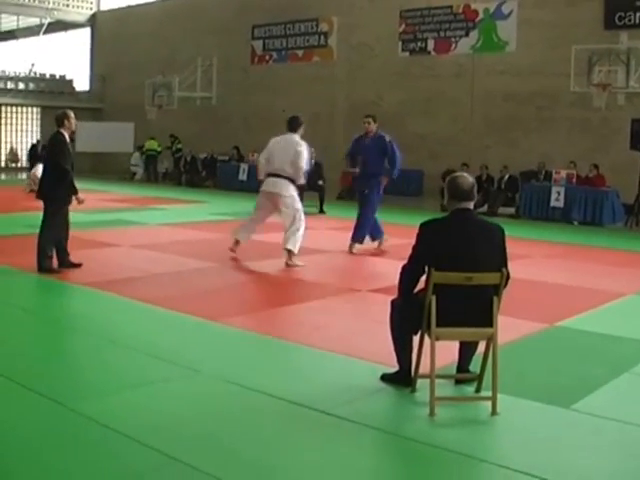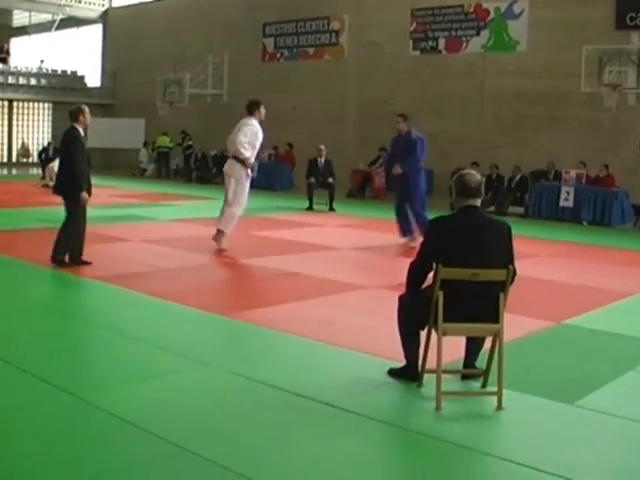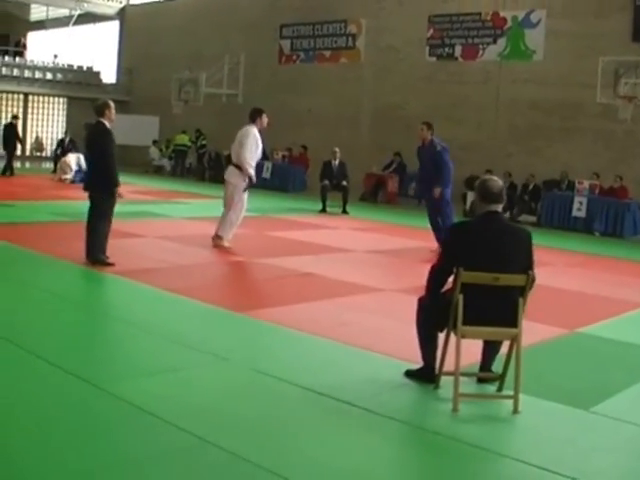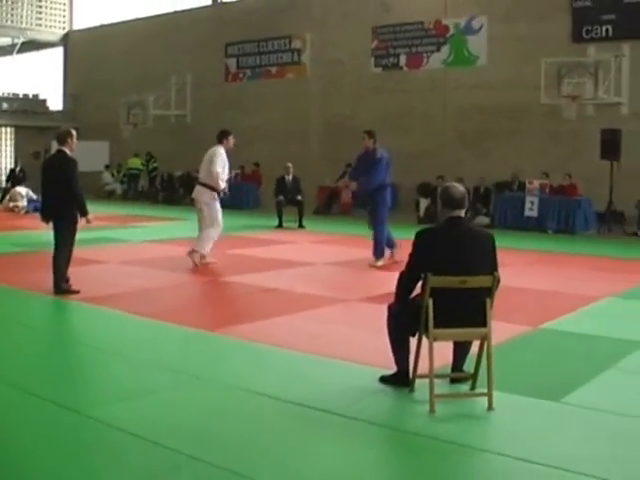
dt=0.5s
person 1, frame 1
left shoulder: (432, 229)
right shoulder: (495, 231)
left elbow: (412, 271)
left wrist: (403, 296)
left hip: (439, 314)
right hip: (480, 316)
left knee: (400, 306)
left ankle: (404, 372)
right ankle: (463, 369)
person 1, frame 2
left shoulder: (440, 226)
right shoulder: (501, 228)
left elbow: (420, 268)
left wrist: (411, 293)
left hip: (447, 310)
right hip: (486, 312)
left knee: (408, 302)
left ankle: (412, 367)
right ankle: (470, 365)
person 1, frame 3
left shoulder: (462, 230)
right shoulder: (522, 235)
left elbow: (441, 271)
left wrist: (431, 296)
left hip: (466, 313)
right hip: (505, 317)
left knee: (427, 305)
left ankle: (429, 369)
right ankle: (486, 369)
person 1, frame 4
left shoulder: (427, 237)
right shoulder: (485, 238)
left elbow: (410, 277)
left wrist: (399, 301)
left hip: (436, 316)
right hip: (474, 317)
left knee: (396, 311)
left ankle: (402, 372)
right ankle: (458, 370)
person 2, frame 1
left shoulder: (59, 139)
right shoulder: (59, 141)
right elbow: (64, 170)
left wrist: (70, 192)
right wrist: (75, 193)
left hip: (57, 191)
right hip: (55, 192)
left knee: (61, 226)
right knee: (50, 227)
left ankle: (64, 260)
right ankle: (44, 263)
person 2, frame 2
left shoulder: (73, 134)
right shoulder: (74, 136)
right elbow: (75, 165)
left wrist: (83, 188)
right wrist: (82, 190)
left hip: (74, 186)
right hip: (74, 188)
left knee: (77, 221)
right knee: (74, 222)
left ankle: (75, 256)
right ankle: (59, 255)
person 2, frame 3
left shoulder: (93, 130)
right shoulder: (105, 132)
right elbow: (108, 160)
right wrist: (115, 185)
left hip: (95, 181)
right hip: (104, 183)
left knee: (95, 217)
right knee: (103, 218)
left ankle: (92, 252)
right ankle: (96, 254)
person 2, frame 4
left shoulder: (48, 161)
right shoulder: (69, 162)
left elbow: (45, 188)
right elbow: (75, 190)
left wrist: (45, 211)
right wrist: (85, 213)
left hip: (55, 210)
right hip: (67, 211)
left knee: (61, 246)
right knee: (64, 247)
left ankle: (61, 280)
right ankle: (60, 284)
person 3, frame 1
left shoulder: (275, 141)
right shoulder: (301, 145)
left elbow: (262, 160)
right elbow: (301, 167)
left wrist: (263, 177)
right wrist: (299, 182)
left hip: (269, 184)
right hip: (286, 187)
left knee: (256, 217)
right knee: (297, 222)
left ankle: (236, 244)
right ankle: (290, 257)
person 3, frame 2
left shoulder: (245, 123)
right shoulder: (251, 125)
left elbow: (231, 141)
right elbow: (239, 140)
right wrist: (247, 157)
left hip: (234, 166)
right hip: (239, 169)
left knee: (231, 203)
right knee: (236, 204)
left ankle: (219, 235)
right ankle: (219, 235)
person 3, frame 3
left shoulder: (247, 131)
right shoulder: (252, 133)
right elbow: (245, 156)
right wrist: (250, 174)
left hip: (235, 173)
right hip: (239, 175)
left knee: (231, 207)
right knee: (237, 208)
left ankle: (219, 236)
right ankle: (220, 238)
person 3, frame 4
left shoulder: (214, 151)
right shoulder: (219, 153)
right elbow: (215, 170)
left wrist: (219, 185)
right wrist: (222, 186)
left hip: (202, 191)
right hip: (207, 193)
left knee: (206, 225)
right knee: (215, 225)
left ankle: (201, 255)
right ankle: (196, 252)
person 4, frame 1
left shoulder: (384, 140)
right shoulder: (358, 141)
left elbow: (394, 158)
right elbow: (351, 155)
left wrist: (387, 175)
right wrist: (356, 164)
left hip: (376, 180)
right hip: (362, 180)
left knee: (366, 212)
right knee: (367, 212)
left ankle: (355, 242)
right ankle: (380, 237)
person 4, frame 2
left shoulder: (415, 138)
right shoulder: (396, 140)
left elbow: (416, 158)
right elbow: (392, 157)
left wrist: (401, 167)
left hip: (415, 177)
right hip: (403, 177)
left knee: (416, 208)
right knee: (400, 208)
right ankle: (410, 235)
person 4, frame 3
left shoulder: (439, 148)
right shoulder: (421, 149)
left elbow: (447, 169)
left wrist: (440, 186)
right wrist: (418, 183)
left hip: (441, 187)
right hip: (428, 187)
left knee: (445, 217)
right knee: (433, 217)
right ankle: (442, 243)
person 4, frame 4
left shoulder: (380, 156)
right shoulder: (363, 156)
left elbow: (375, 178)
right elbow: (356, 171)
left wrist: (357, 185)
right wrist: (350, 181)
left hip: (381, 193)
right hip: (370, 193)
left knee: (378, 225)
right knee: (379, 224)
left ankle: (379, 256)
right ankle: (392, 246)
